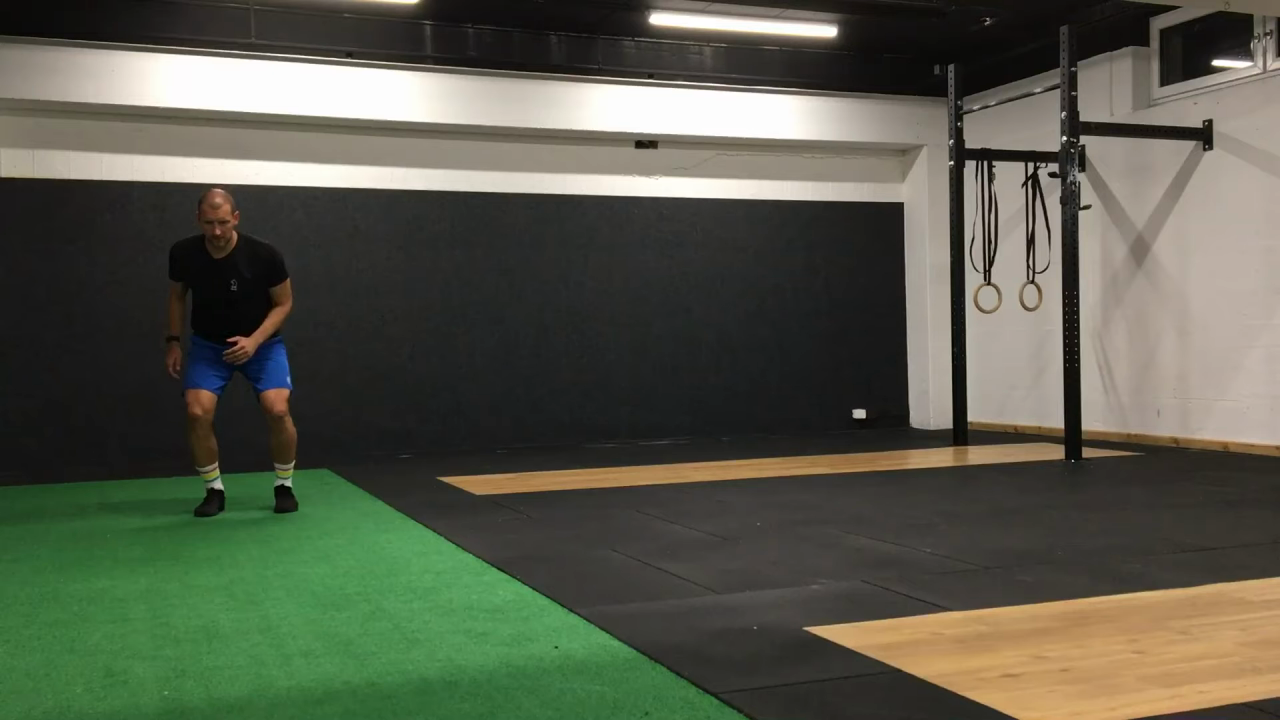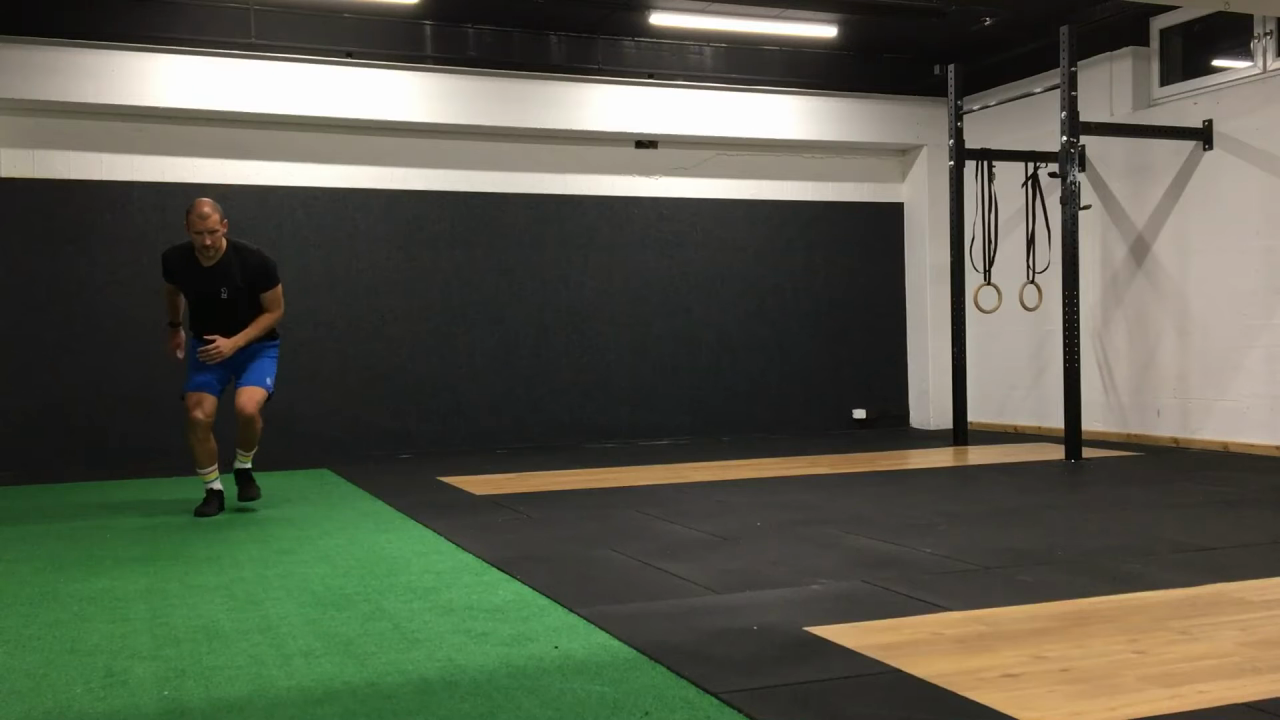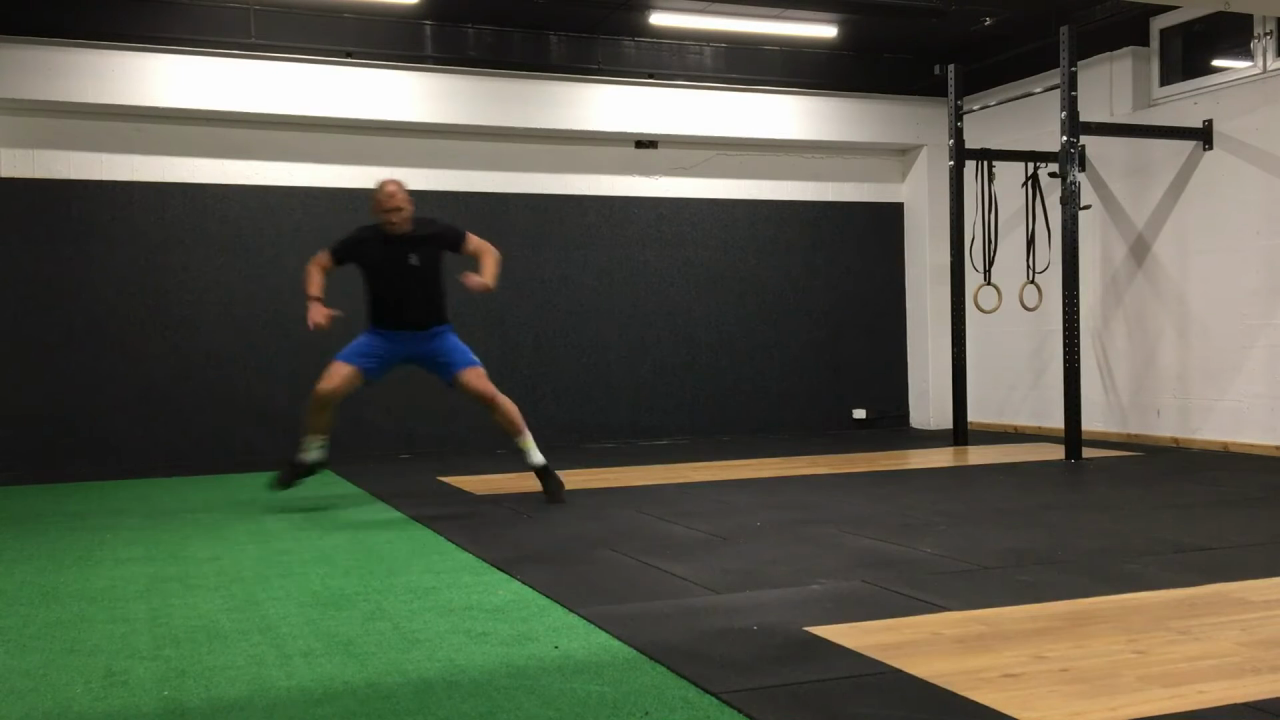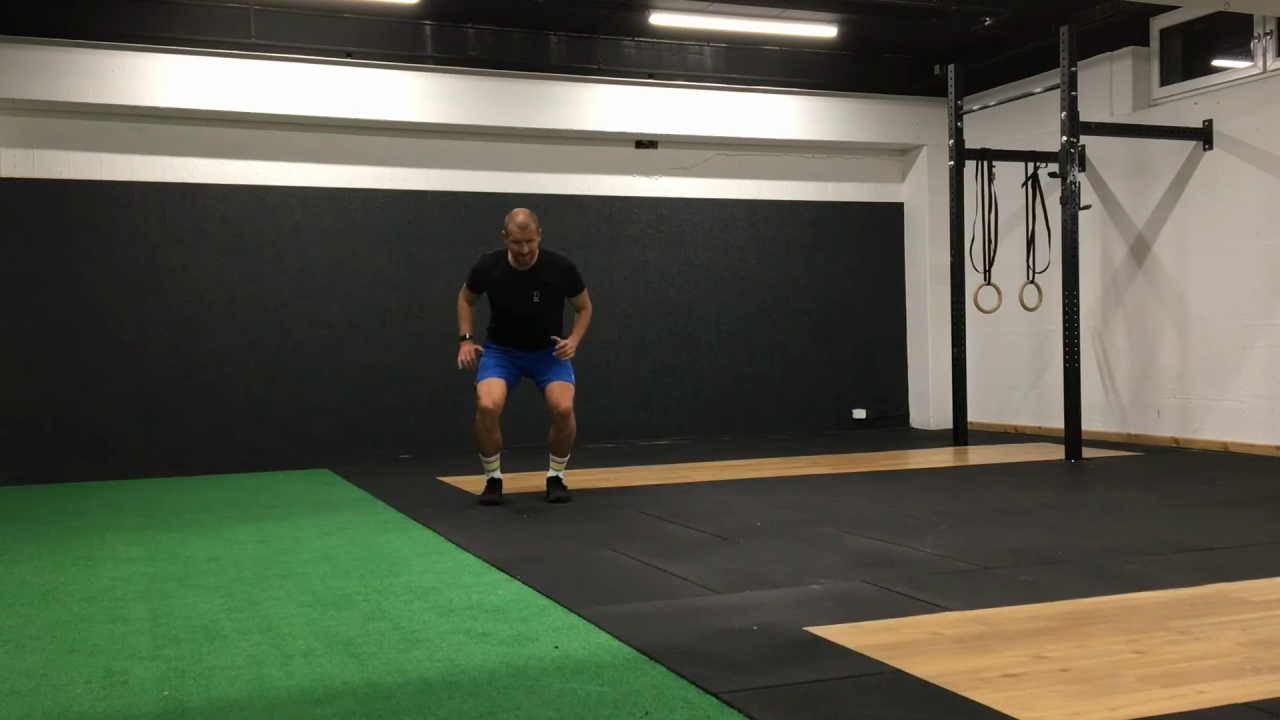
dt=0.7s
person 1, frame 1
left shoulder: (264, 255)
right shoulder: (183, 253)
left elbow: (283, 303)
right elbow: (177, 295)
left wrist: (254, 340)
right wrist: (173, 342)
left hip: (260, 344)
right hip: (208, 345)
left knee: (278, 410)
right knee: (197, 412)
left ankle: (284, 486)
right ankle: (214, 490)
person 1, frame 2
left shoulder: (254, 261)
right shoulder: (174, 260)
left elbow: (275, 310)
left wrist: (234, 343)
right wrist: (174, 328)
left hip: (256, 345)
right hip: (207, 346)
left knee: (246, 408)
right knee: (198, 417)
left ankle: (244, 469)
right ankle: (213, 490)
person 1, frame 3
left shoulder: (434, 231)
right shoulder: (363, 240)
left elbow: (488, 251)
right elbow: (317, 265)
left wrist: (487, 279)
right wrist: (315, 302)
left hip: (434, 334)
right hip: (383, 335)
left knee: (487, 393)
right knee: (326, 391)
left ankle: (537, 463)
right ankle: (311, 456)
person 1, frame 4
left shoulder: (562, 268)
right shoulder: (488, 266)
left elbow: (584, 308)
right elbow: (466, 299)
left wrist: (573, 340)
right wrist: (466, 339)
left hip: (549, 350)
right hip: (500, 349)
left knee: (563, 408)
right knee: (487, 406)
left ankle: (556, 477)
right ankle: (492, 479)
